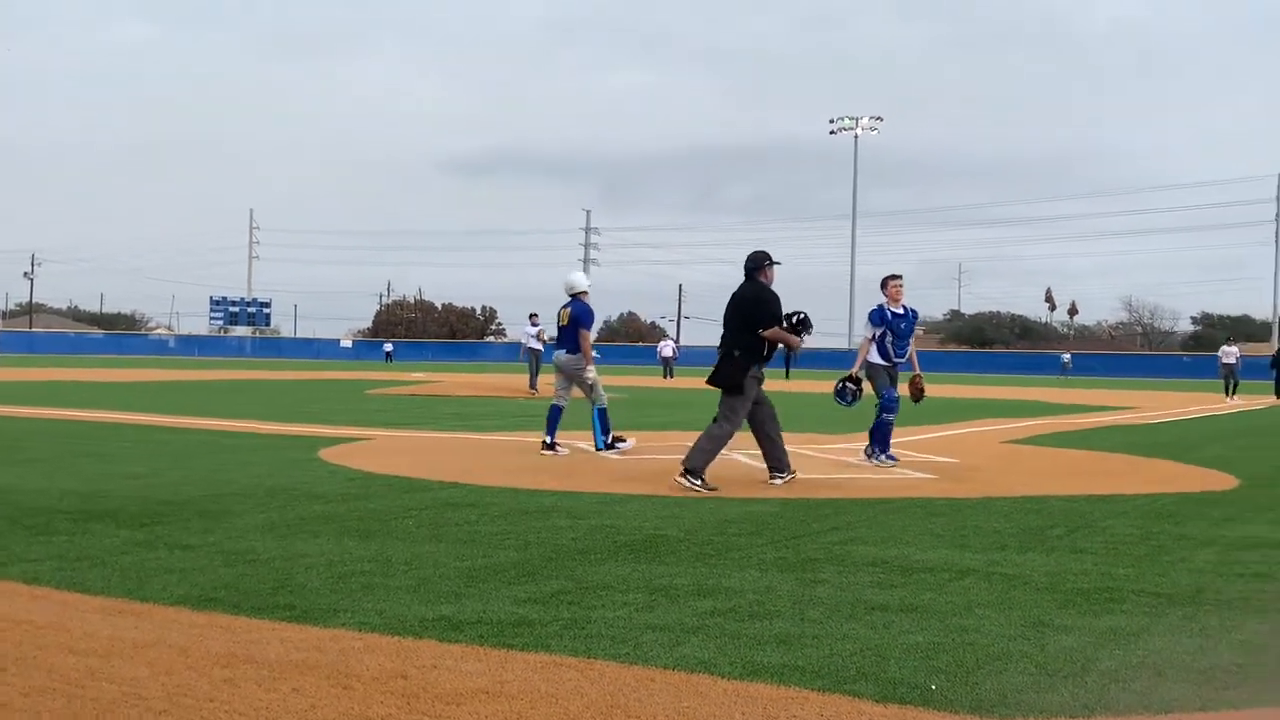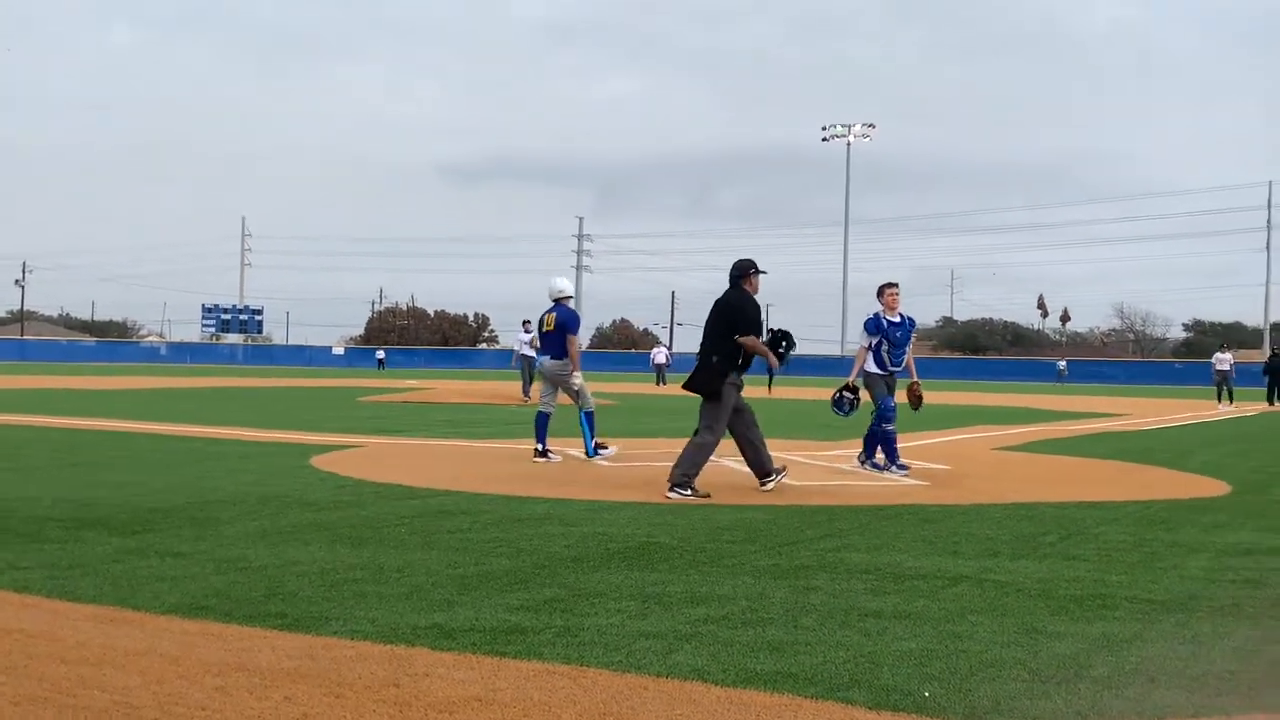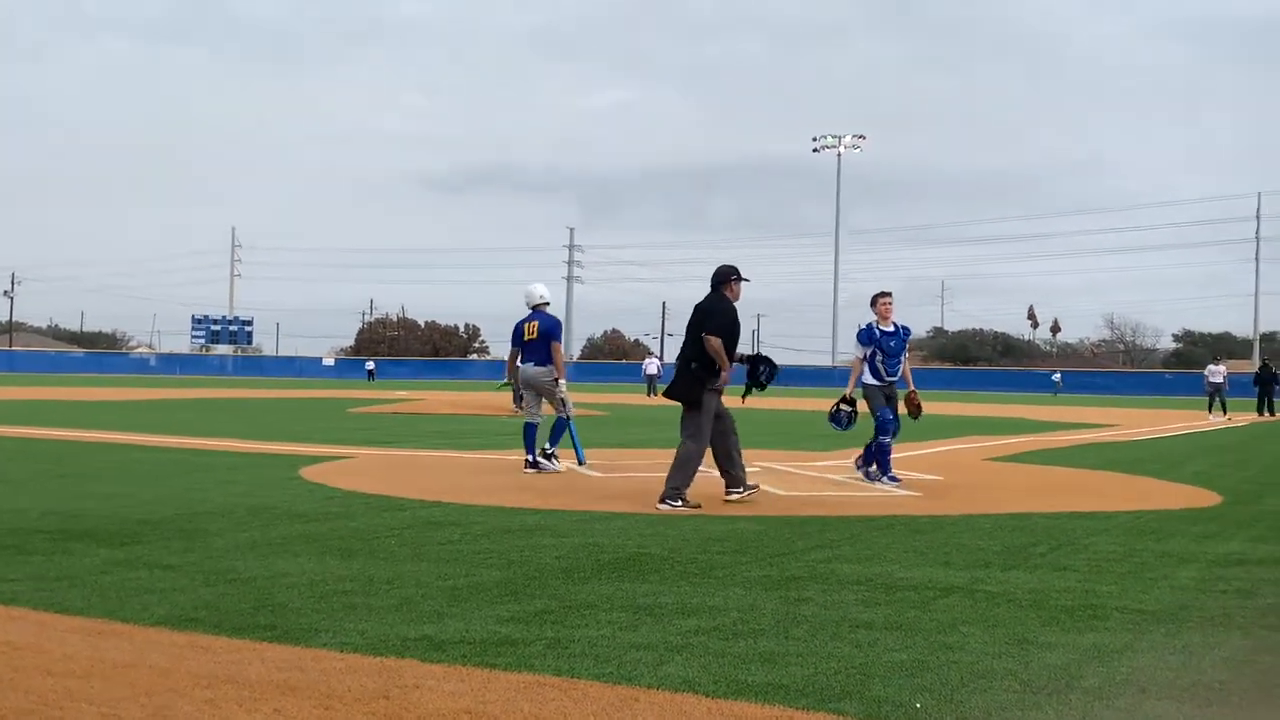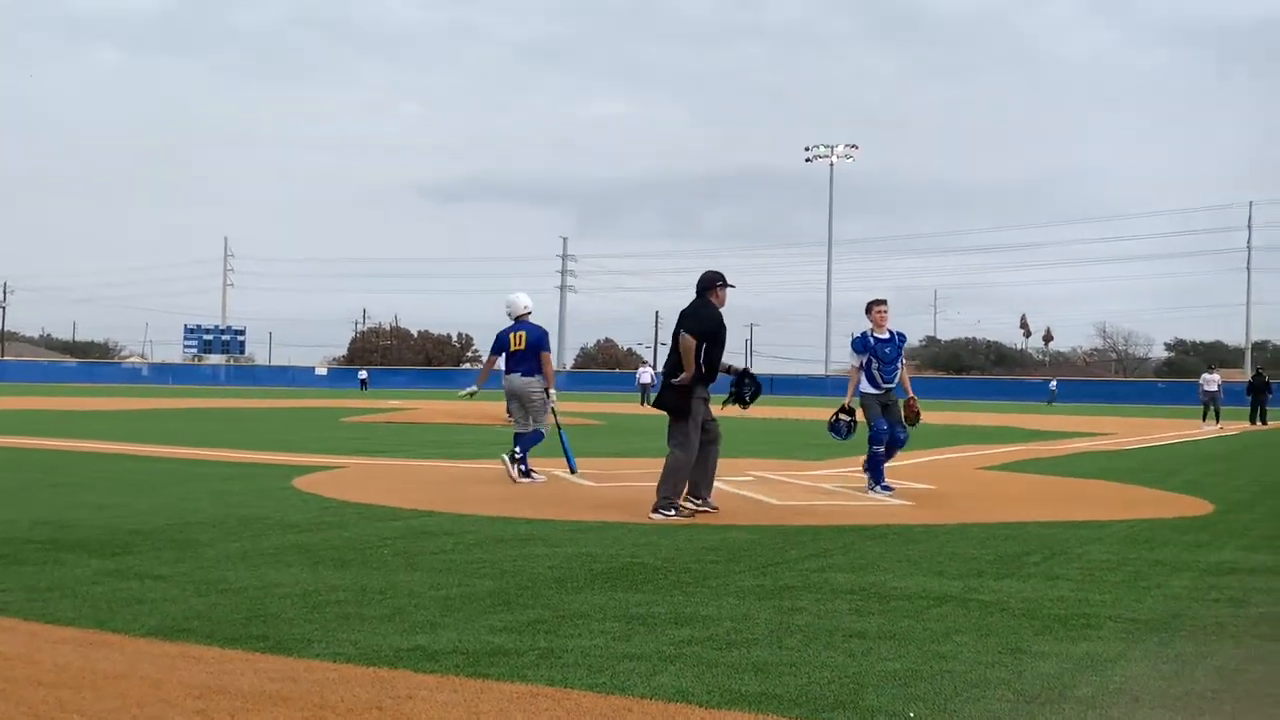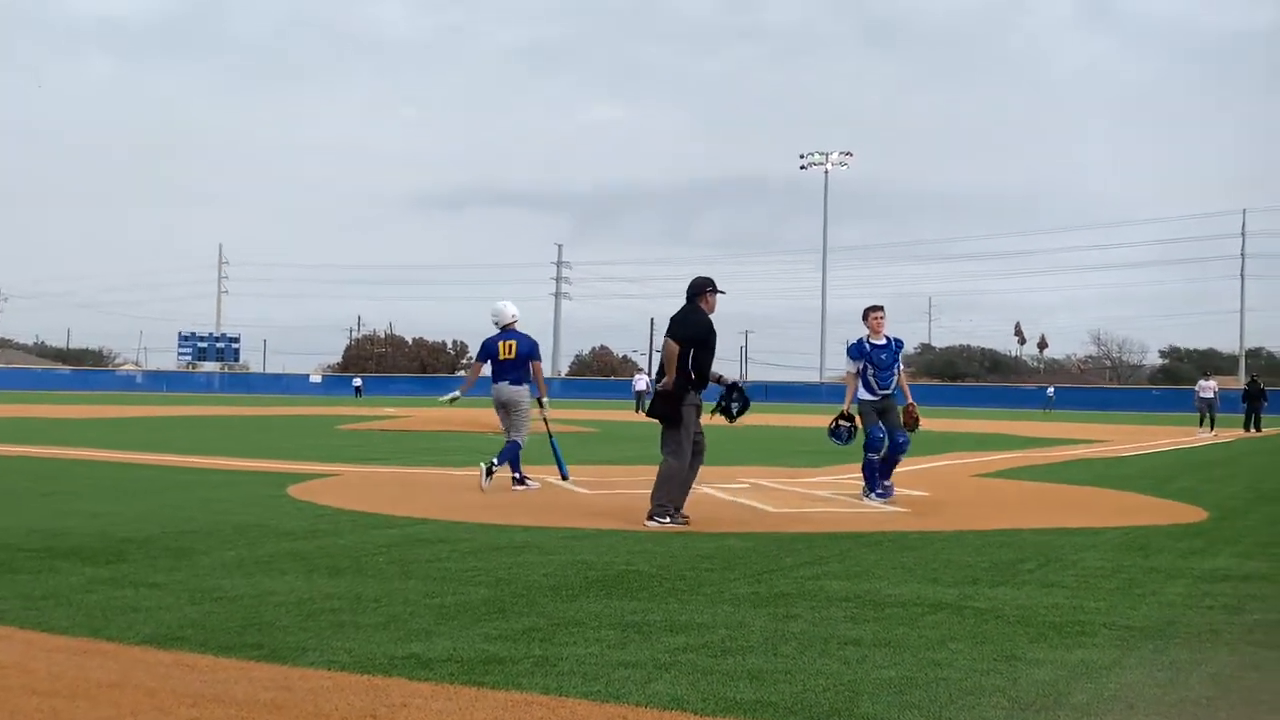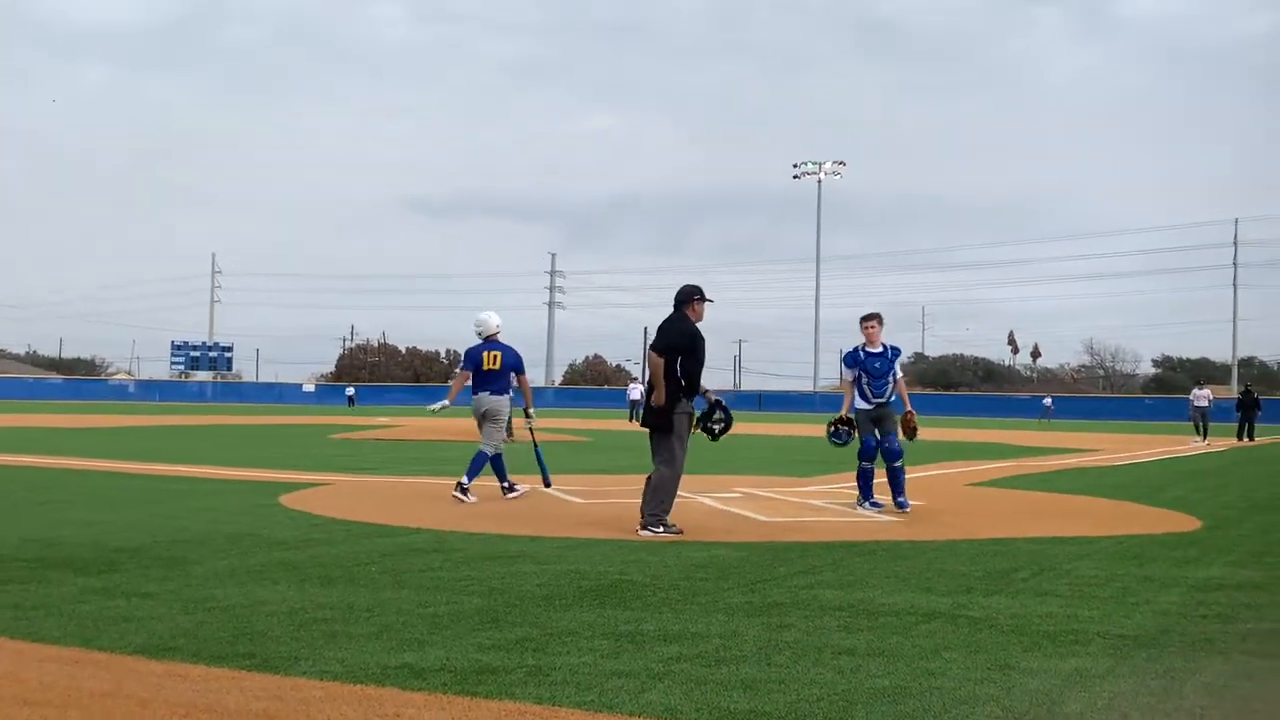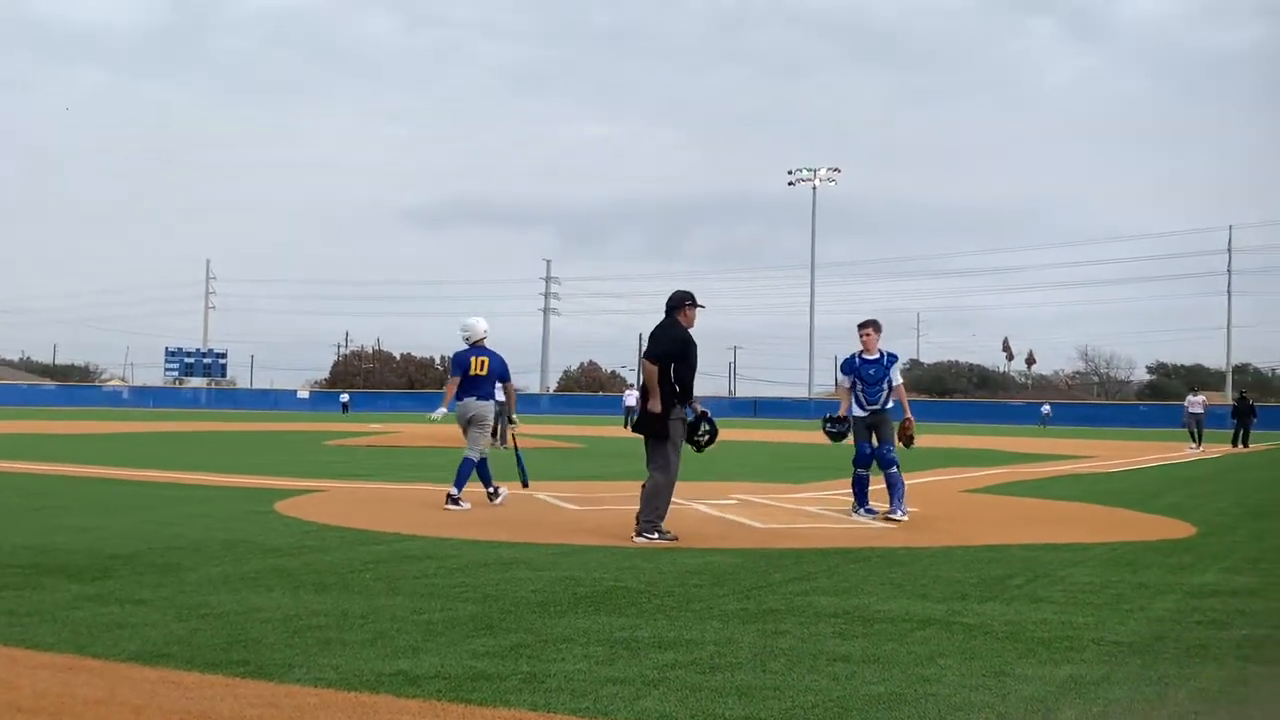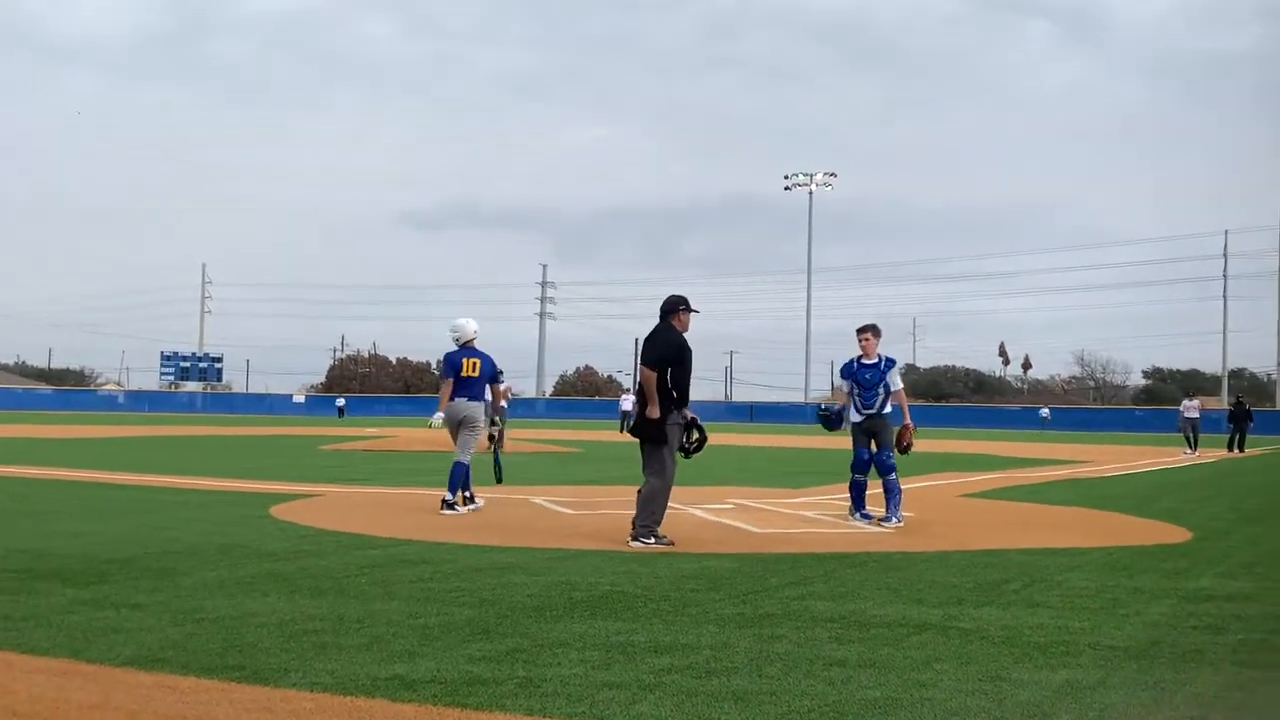
dt=0.1s
person 1, frame 1
left shoulder: (741, 293)
right shoulder: (765, 295)
right elbow: (769, 332)
left wrist: (782, 336)
right wrist: (791, 340)
left hip: (732, 363)
right hip: (743, 367)
left knee: (765, 415)
right knee: (727, 422)
left ankle: (779, 470)
right ankle: (691, 471)
person 1, frame 2
left shoulder: (728, 299)
right shoulder: (746, 302)
right elbow: (745, 338)
left wrist: (760, 349)
right wrist: (768, 356)
left hip: (718, 372)
right hip: (721, 374)
left knee: (745, 421)
right knee: (710, 430)
left ankle: (765, 474)
right ankle: (679, 484)
person 1, frame 3
left shoulder: (708, 304)
right shoulder: (724, 308)
right elbow: (712, 340)
left wrist: (738, 357)
right wrist: (726, 367)
left hip: (700, 380)
right hip: (701, 381)
left knee: (724, 428)
right knee: (695, 439)
left ankle: (736, 484)
right ankle: (671, 496)
person 1, frame 4
left shoulder: (698, 311)
right shoulder: (708, 313)
right elbow: (686, 338)
left wrist: (729, 368)
right wrist: (689, 372)
left hip: (690, 389)
right hip: (688, 389)
left knee: (710, 436)
right knee: (684, 447)
left ankle: (697, 497)
right ankle: (665, 506)
person 1, frame 5
left shoulder: (689, 317)
right shoulder: (696, 318)
right elbow: (670, 343)
left wrist: (718, 378)
right wrist: (670, 378)
left hip: (682, 395)
right hip: (680, 396)
left knee: (695, 448)
right knee: (677, 454)
left ankle: (672, 505)
right ankle: (660, 513)
person 1, frame 6
left shoulder: (678, 326)
right shoulder: (681, 326)
right elbow: (655, 354)
left wrist: (703, 392)
right wrist: (658, 391)
left hip: (671, 403)
right hip: (671, 405)
left knee: (667, 462)
right knee: (669, 463)
left ankle: (652, 515)
right ankle: (653, 522)
person 1, frame 7
left shoulder: (670, 332)
right shoulder: (673, 332)
right elbow: (648, 362)
left wrist: (691, 402)
right wrist: (654, 399)
left hip: (664, 410)
right hip: (665, 411)
left knee: (661, 469)
right knee: (663, 470)
left ankle: (647, 523)
right ankle: (648, 529)
person 1, frame 8
left shoulder: (658, 335)
right shoulder: (671, 337)
right elbow: (648, 371)
left wrist: (683, 408)
right wrist: (654, 406)
left hip: (653, 413)
right hip: (661, 415)
left knee: (654, 473)
right knee: (661, 475)
left ankle: (641, 528)
right ankle: (644, 533)
person 2, frame 1
left shoulder: (911, 315)
right shoulder: (878, 314)
left elbow: (910, 344)
right elbow: (867, 341)
left wrist: (916, 370)
right wrist: (857, 366)
left hip: (893, 367)
right hip: (876, 366)
left knee: (889, 407)
right knee: (889, 402)
left ankle: (874, 449)
right ankle: (881, 450)
person 2, frame 2
left shoulder: (907, 323)
right shoulder: (874, 322)
left elbow: (908, 352)
right elbow: (863, 350)
left wrist: (914, 377)
right wrist: (853, 375)
left hip: (891, 376)
right hip: (874, 375)
left knee: (882, 417)
right knee: (887, 411)
left ankle: (867, 456)
right ankle: (892, 460)
person 2, frame 3
left shoulder: (902, 332)
right shoulder: (868, 333)
left elbow: (904, 361)
right elbow: (858, 361)
left wrist: (911, 386)
right wrist: (850, 388)
left hip: (891, 387)
right hip: (872, 386)
left knee: (892, 427)
right knee: (886, 423)
left ankle: (864, 462)
right ankle: (883, 472)
person 2, frame 4
left shoulder: (898, 339)
right shoulder: (862, 341)
left elbow: (901, 367)
right elbow: (855, 370)
left wrist: (909, 393)
right wrist: (848, 397)
left hip: (890, 394)
right hip: (869, 395)
left knee: (900, 436)
right knee: (879, 433)
left ankle: (872, 466)
right ankle: (876, 481)
person 2, frame 5
left shoulder: (895, 345)
right shoulder: (859, 347)
left elbow: (900, 373)
right elbow: (852, 376)
left wrist: (909, 398)
right wrist: (847, 404)
left hip: (889, 400)
right hip: (867, 402)
left knee: (900, 440)
right knee: (875, 441)
left ankle: (884, 476)
right ankle: (871, 488)
person 2, frame 6
left shoulder: (892, 353)
right shoulder: (854, 356)
left elbow: (898, 381)
right elbow: (848, 383)
left wrist: (908, 406)
right wrist: (845, 409)
left hip: (885, 408)
right hip: (863, 410)
left knee: (893, 449)
right knee: (868, 450)
left ankle: (900, 497)
right ankle: (865, 497)
person 2, frame 7
left shoulder: (890, 360)
right shoulder: (852, 363)
left elbow: (897, 387)
right elbow: (846, 390)
left wrist: (907, 413)
right wrist: (842, 412)
left hip: (883, 415)
right hip: (860, 417)
left knee: (887, 457)
right knee: (863, 458)
left ankle: (897, 506)
right ankle: (860, 504)
person 2, frame 8
left shoulder: (889, 365)
right shoulder: (850, 367)
left elbow: (898, 392)
right elbow: (846, 394)
left wrist: (907, 418)
left hip: (881, 420)
right hip: (859, 421)
left knee: (885, 463)
right knee: (861, 463)
left ankle: (894, 512)
right ankle: (857, 509)
person 3, frame 1
left shoulder: (563, 309)
right shoulder: (584, 309)
right elbow: (584, 339)
right wrist: (590, 366)
left hip: (559, 357)
right hip: (575, 359)
left knee: (559, 400)
right knee: (599, 399)
left ankle: (549, 442)
right ankle: (609, 441)
person 3, frame 2
left shoulder: (545, 315)
right shoulder: (572, 315)
right elbow: (572, 345)
right wrist: (576, 372)
left hip: (545, 364)
right hip: (561, 365)
left knee: (545, 407)
right knee: (586, 404)
left ankle: (540, 449)
right ankle: (591, 447)
person 3, frame 3
left shoulder: (521, 324)
right shoulder: (553, 321)
left elbow: (513, 354)
right elbow: (556, 352)
left wrist: (510, 378)
right wrist: (561, 380)
left hip: (525, 371)
right hip: (544, 372)
left knee: (532, 417)
right knee: (565, 412)
left ankle: (531, 460)
right ankle: (548, 452)
person 3, frame 4
left shoulder: (503, 334)
right shoulder: (540, 332)
left elbow: (490, 362)
right elbow: (546, 361)
left wrist: (477, 386)
right wrist: (551, 390)
left hip: (510, 382)
right hip: (532, 383)
left knee: (521, 427)
right knee: (540, 427)
left ankle: (524, 469)
right ankle: (516, 456)
person 3, frame 5
left shoulder: (489, 342)
right shoulder: (529, 341)
left elbow: (475, 369)
right elbow: (537, 372)
left wrist: (460, 392)
right wrist: (543, 399)
left hip: (498, 390)
right hip: (519, 392)
left knee: (511, 435)
right knee: (518, 437)
left ankle: (518, 477)
right ankle: (492, 466)
person 3, frame 6
left shoulder: (472, 352)
right shoulder: (511, 353)
left elbow: (462, 378)
right elbow: (523, 383)
left wrist: (448, 401)
right wrist: (529, 409)
left hip: (478, 401)
right hip: (499, 402)
left knee: (494, 445)
right knee: (487, 447)
left ankle: (506, 486)
right ankle: (463, 484)
person 3, frame 7
left shoulder: (460, 356)
right shoulder: (497, 359)
left elbow: (453, 383)
right elbow: (509, 390)
left wrist: (443, 408)
right wrist: (511, 415)
left hip: (463, 406)
right hip: (484, 408)
left knee: (478, 450)
right knee: (473, 453)
left ankle: (492, 491)
right ankle: (453, 495)
person 3, frame 8
left shoulder: (451, 357)
right shoulder: (487, 360)
left elbow: (447, 386)
right elbow: (497, 391)
left wrist: (440, 412)
right wrist: (495, 416)
left hip: (453, 407)
right hip: (475, 408)
left knee: (462, 453)
right knee: (464, 455)
left ankle: (467, 495)
right ankle: (451, 500)
